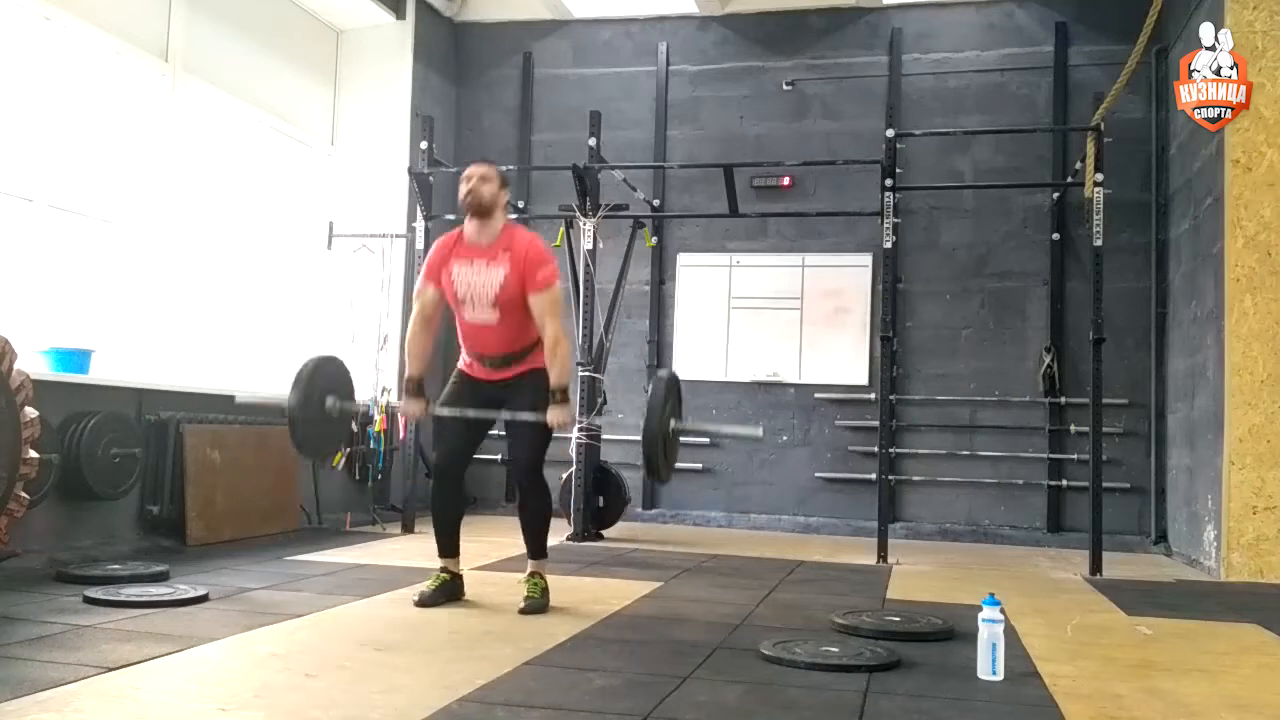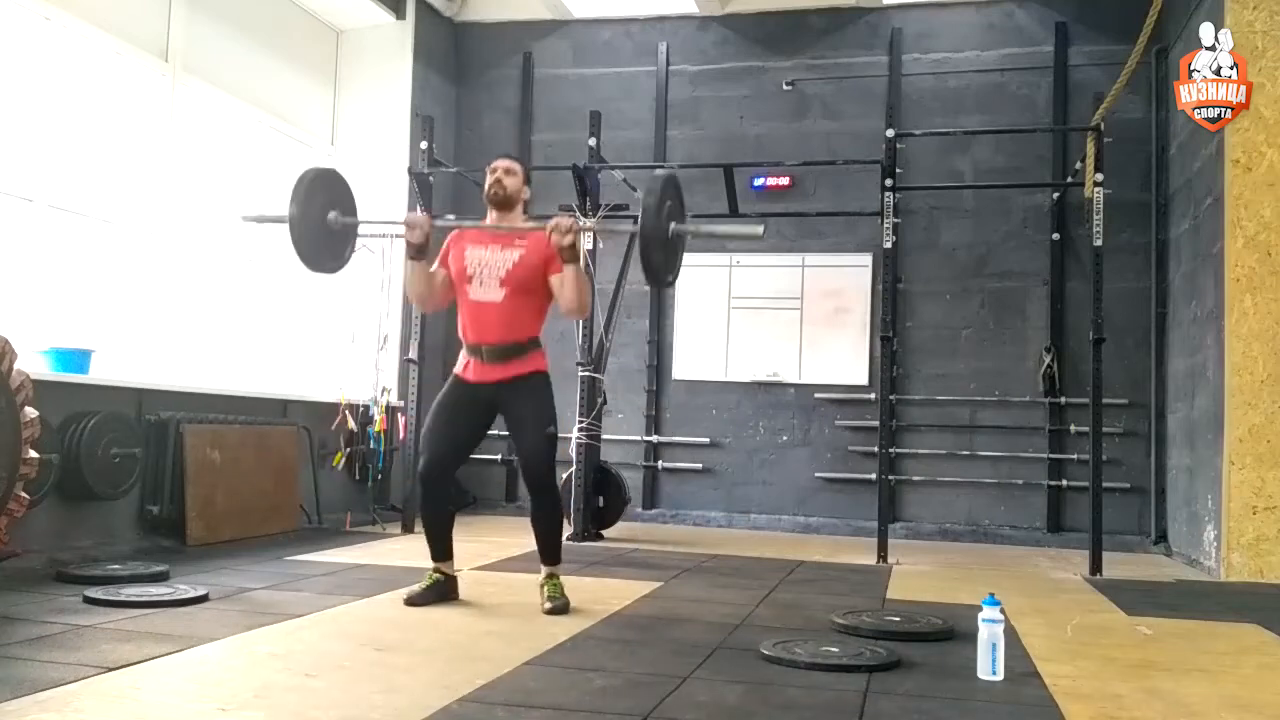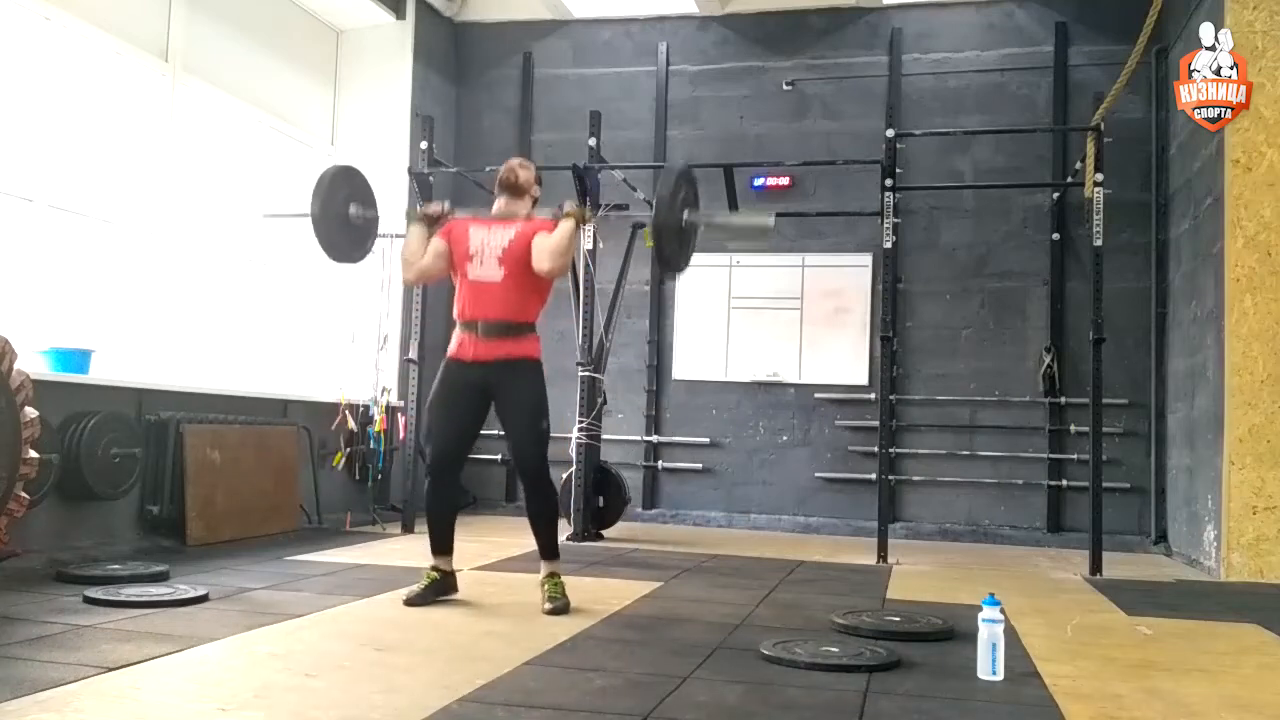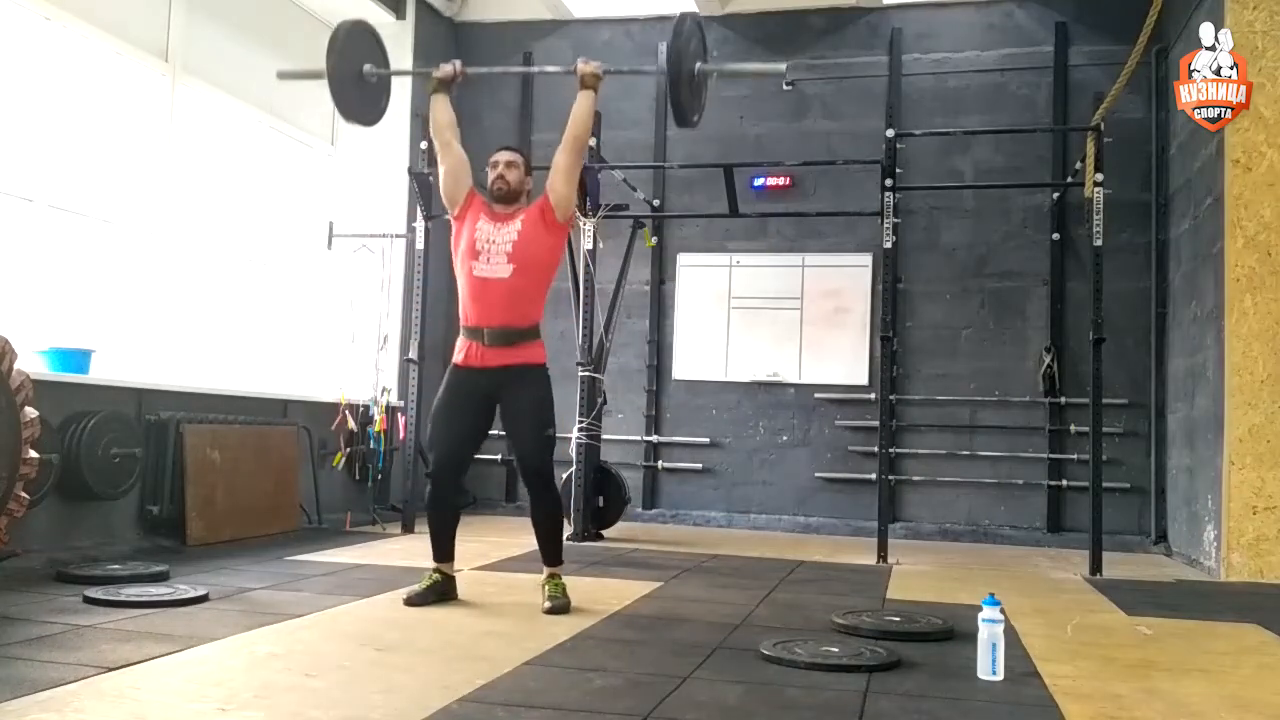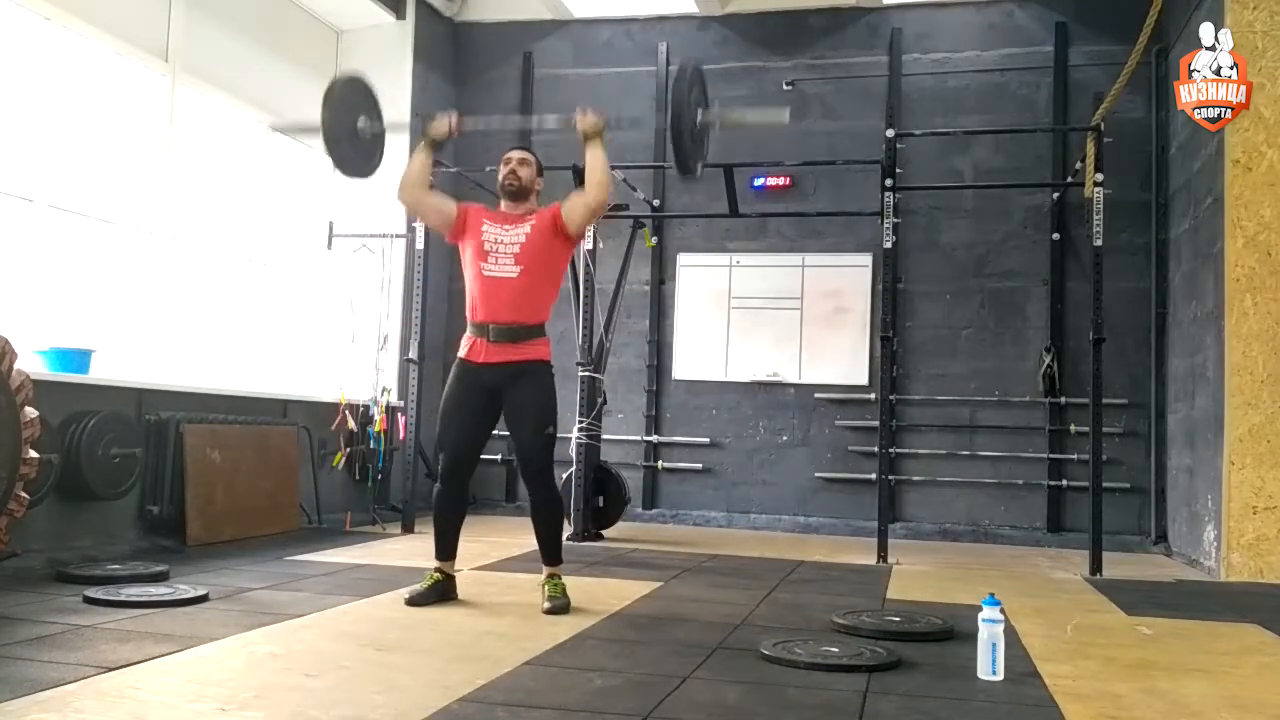
dt=0.4s
person 1, frame 1
left shoulder: (528, 249)
right shoulder: (443, 251)
left elbow: (552, 328)
right elbow: (422, 321)
left wrist: (559, 398)
right wrist: (414, 388)
left hip: (526, 373)
right hip: (473, 374)
left knee: (524, 471)
right knee: (445, 466)
left ankle: (536, 576)
right ankle: (449, 573)
person 1, frame 2
left shoulder: (543, 243)
right shoulder: (459, 241)
left elbow: (577, 307)
right elbow: (426, 300)
left wrist: (567, 252)
right wrist: (417, 248)
left hip: (524, 377)
right hip: (468, 376)
left knee: (539, 474)
right knee: (431, 470)
left ankle: (551, 577)
right ankle: (442, 573)
person 1, frame 3
left shoulder: (540, 229)
right shoulder: (458, 228)
left elbow: (548, 265)
right elbow: (413, 272)
left wrist: (571, 221)
right wrist: (423, 223)
left hip: (517, 362)
right hip: (462, 360)
left knee: (532, 467)
right knee: (440, 463)
left ankle: (552, 575)
right ankle: (441, 570)
person 1, frame 4
left shoulder: (546, 220)
right shoulder: (467, 213)
left elbow: (572, 146)
right elbow: (446, 143)
left wrist: (587, 90)
right wrist: (440, 89)
left hip: (523, 369)
right hip: (467, 367)
left knee: (537, 474)
right knee: (442, 472)
left ankle: (554, 578)
right ankle: (442, 575)
person 1, frame 5
left shoulder: (553, 225)
right shoulder: (471, 221)
left elbow: (598, 196)
right elbow: (411, 193)
left wrist: (593, 141)
right wrist: (432, 141)
left hip: (528, 366)
right hip: (472, 363)
left knee: (537, 472)
right knee: (451, 468)
left ankle: (553, 577)
right ankle: (443, 573)
